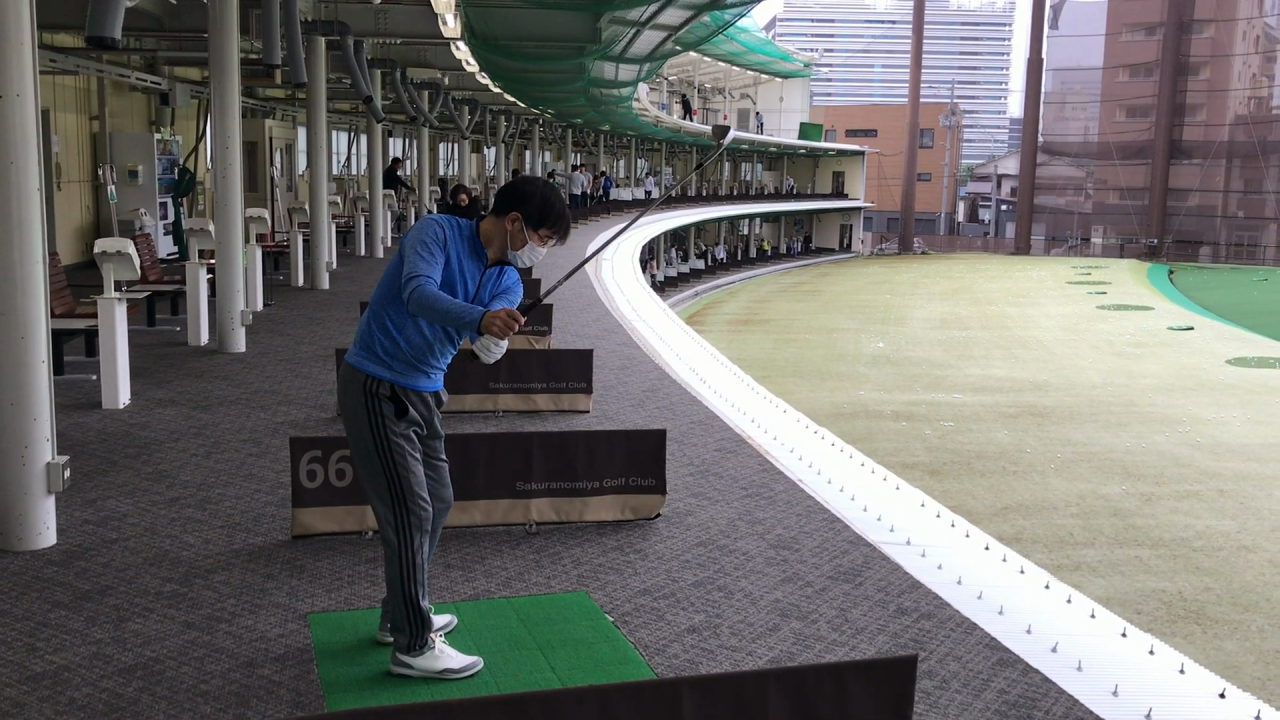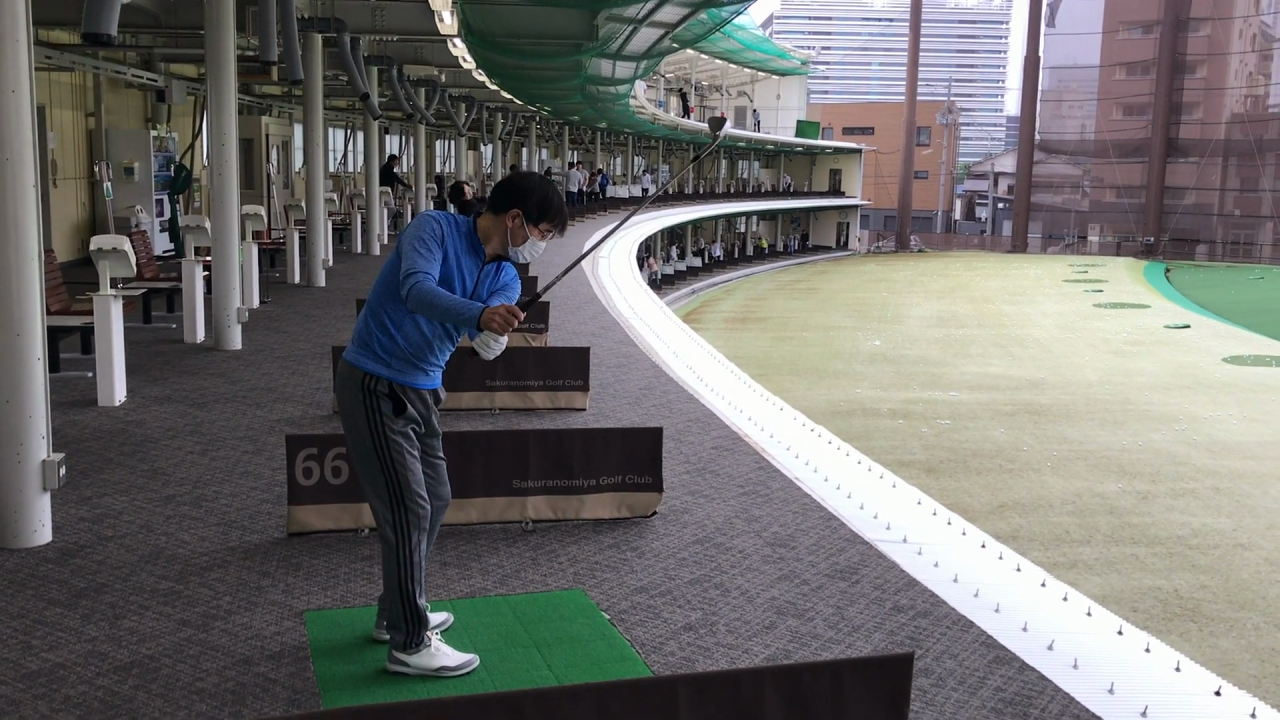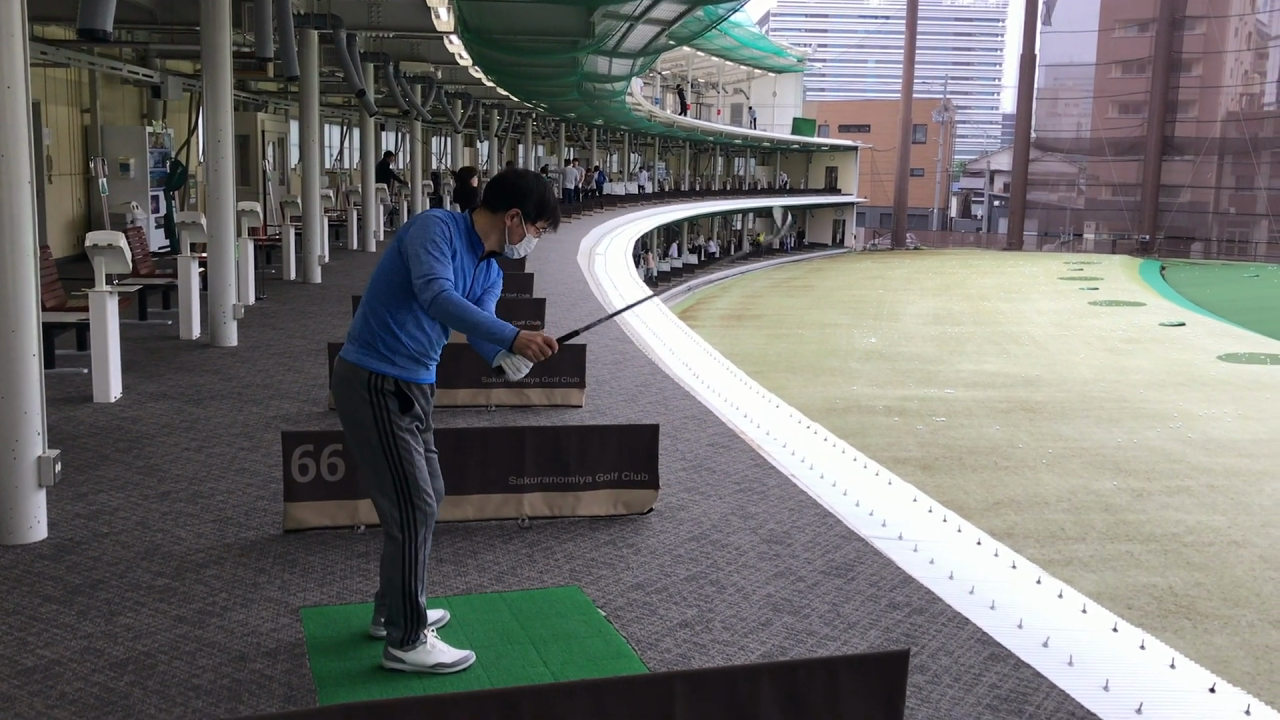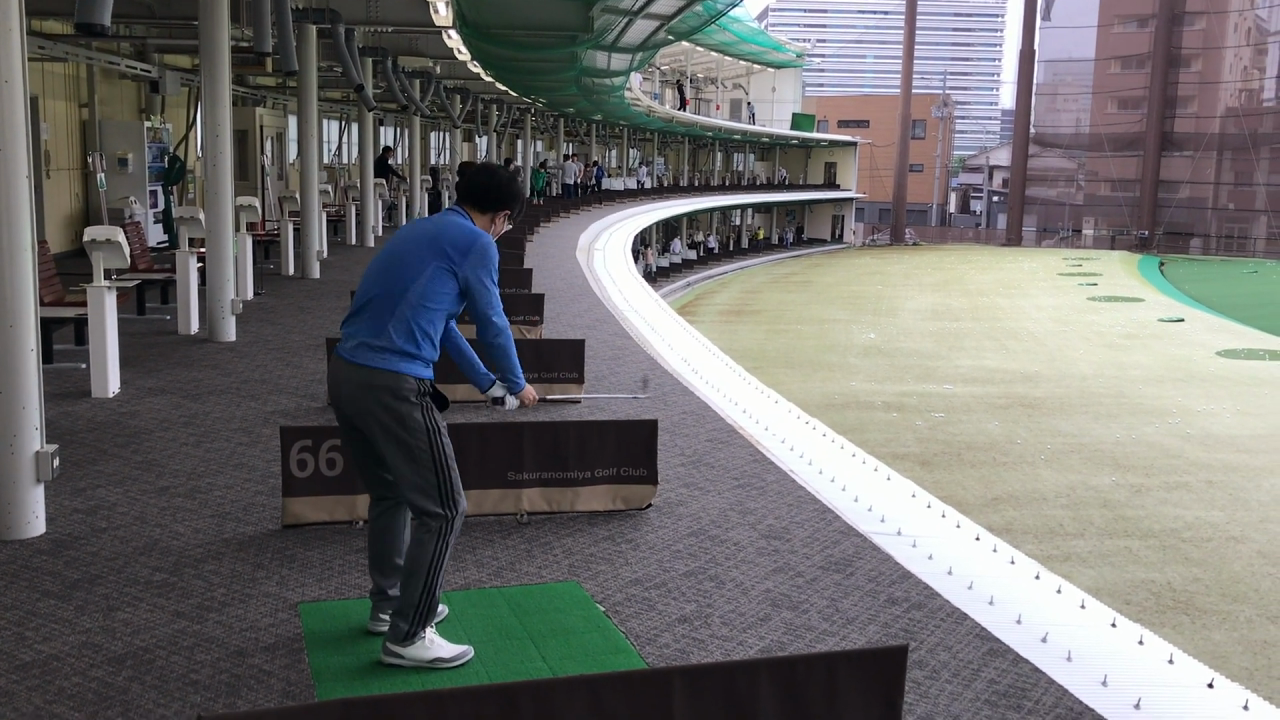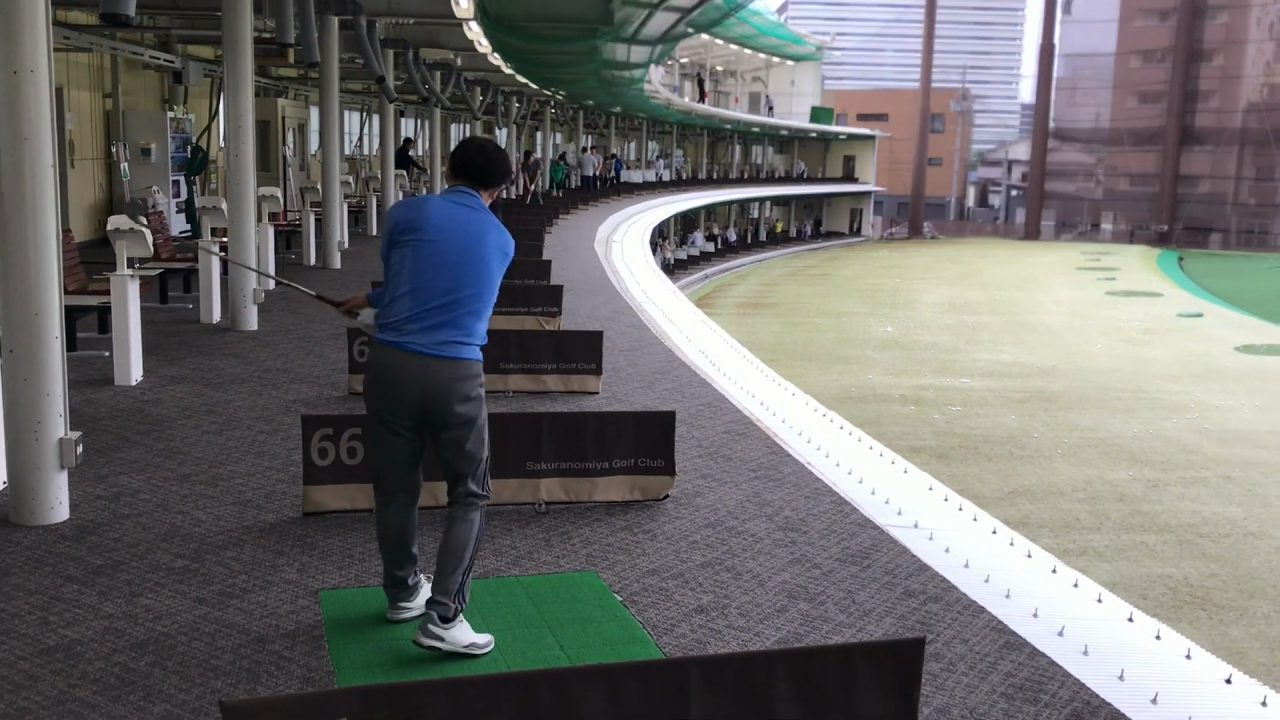
dt=0.4s
person 1, frame 1
left shoulder: (508, 282)
right shoulder: (437, 231)
left elbow: (487, 331)
right elbow: (418, 292)
left wrist: (494, 337)
right wrist: (481, 319)
left hip: (423, 392)
right hip: (376, 387)
left knee: (435, 504)
right knee: (410, 512)
left ankle: (401, 615)
right ankle: (413, 646)
person 1, frame 2
left shoulder: (506, 278)
right shoulder: (434, 228)
left elbow: (486, 327)
right elbow: (416, 289)
left wrist: (493, 334)
right wrist: (480, 315)
left hip: (421, 390)
right hip: (374, 385)
left knee: (433, 501)
right knee: (408, 511)
left ankle: (396, 613)
right ankle: (409, 643)
person 1, frame 3
left shoulder: (490, 273)
right shoulder: (434, 227)
left elbow: (482, 332)
right elbow: (435, 297)
left wrist: (512, 354)
right wrist: (513, 335)
left hip: (410, 385)
right hip: (373, 381)
left knee: (423, 497)
right knee: (413, 507)
left ankle: (393, 610)
right ankle: (406, 640)
person 1, frame 4
left shoulder: (420, 232)
right shoulder: (476, 244)
right elbow: (492, 327)
left wrist: (487, 384)
right wrist: (515, 384)
left hip: (347, 374)
right hip: (393, 385)
left knee: (392, 492)
right knee: (442, 508)
left ankle: (387, 604)
right ankle: (406, 636)
person 1, frame 5
left shoulder: (407, 212)
right shoulder: (502, 241)
left hip: (391, 363)
right hip: (457, 373)
left knee: (395, 488)
right knee: (469, 494)
left ankle: (403, 591)
right ankle: (443, 615)
